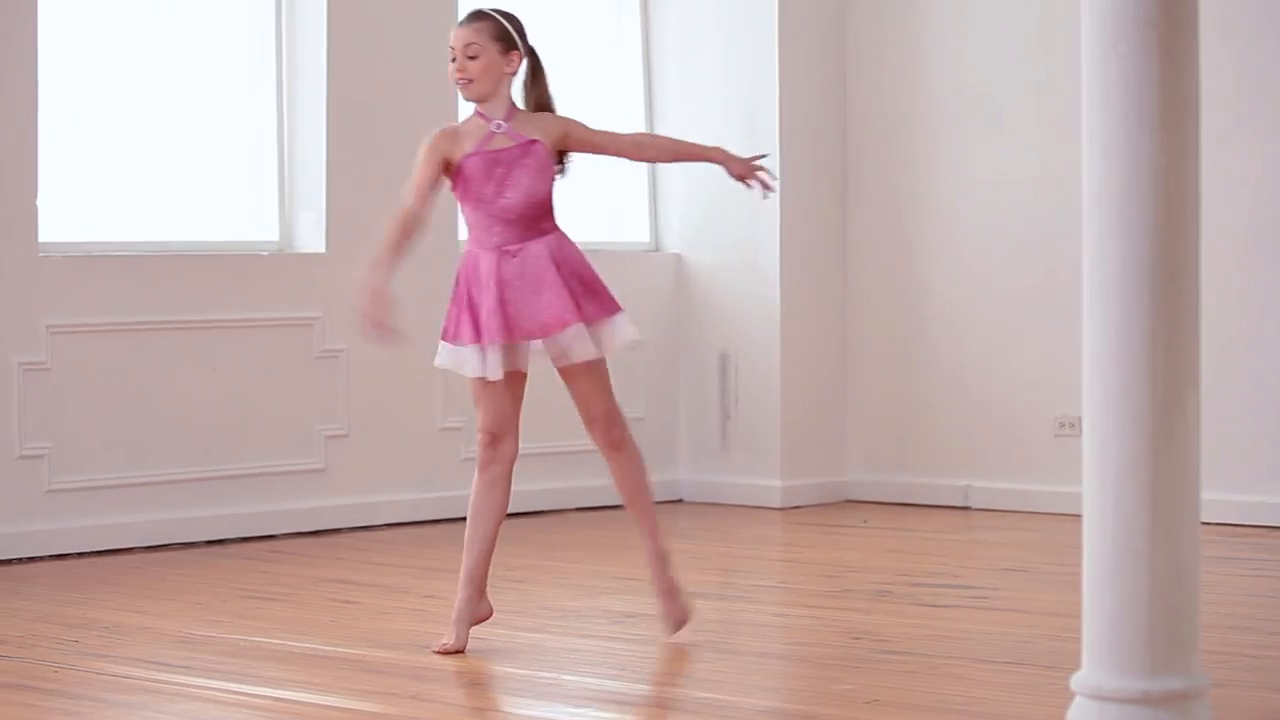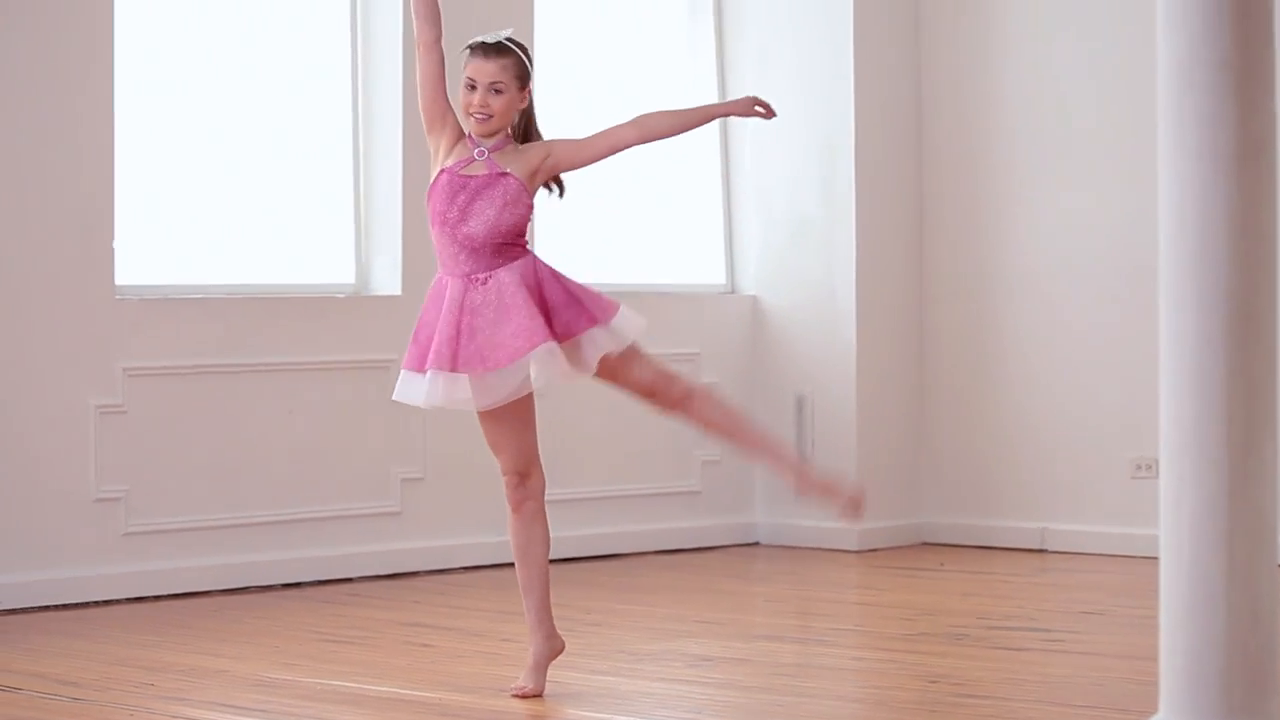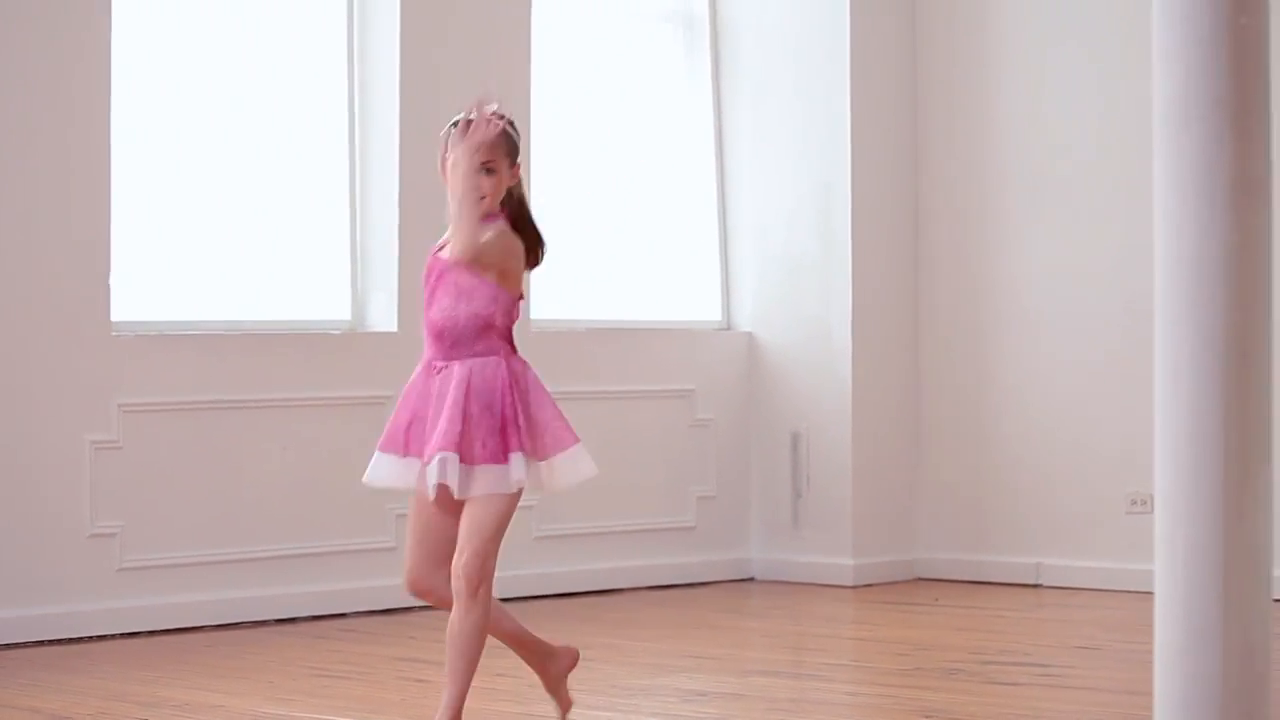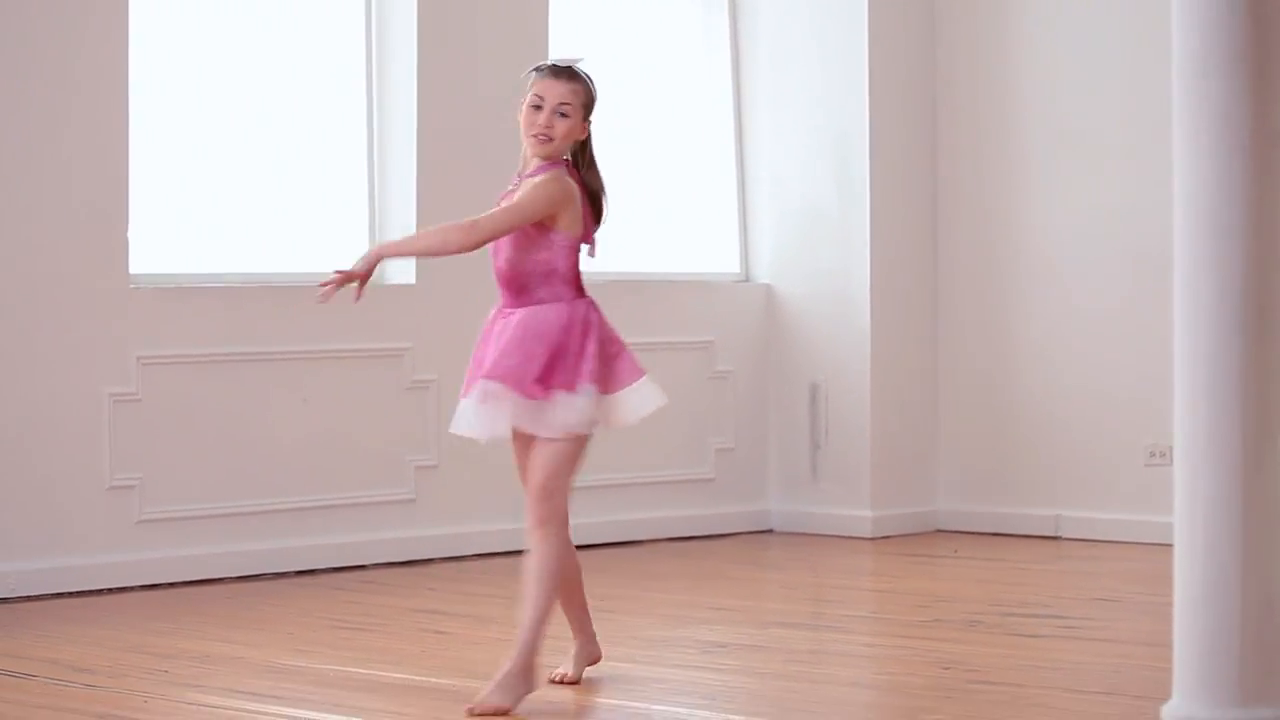
dt=0.7s
person 1, frame 1
left shoulder: (550, 130)
right shoulder: (447, 143)
left elbow: (636, 143)
right elbow: (410, 215)
left wrist: (719, 156)
right wrist: (377, 280)
left hip: (556, 279)
right hip: (489, 291)
left knee: (605, 425)
right knee: (494, 442)
left ankle: (659, 564)
right ankle: (470, 597)
person 1, frame 2
left shoulder: (534, 158)
right shoulder: (445, 143)
left elbow: (631, 130)
left wrist: (719, 107)
left hip: (533, 302)
right hip: (470, 319)
left knee: (669, 389)
right knee: (520, 480)
left ankle: (799, 471)
right ankle: (541, 635)
person 1, frame 3
left shoulder: (502, 240)
right shoulder: (462, 230)
left elbow: (471, 253)
left wrist: (482, 146)
left hip: (493, 409)
right hip: (442, 406)
left knee: (470, 572)
right knee: (425, 576)
right ankle: (546, 656)
person 1, frame 4
left shoulder: (553, 183)
right shoulder: (538, 185)
left elbow: (470, 235)
left wrist: (378, 251)
left hip: (563, 348)
right hip: (525, 347)
left knee: (544, 509)
right knee: (542, 508)
right ankle: (584, 641)
